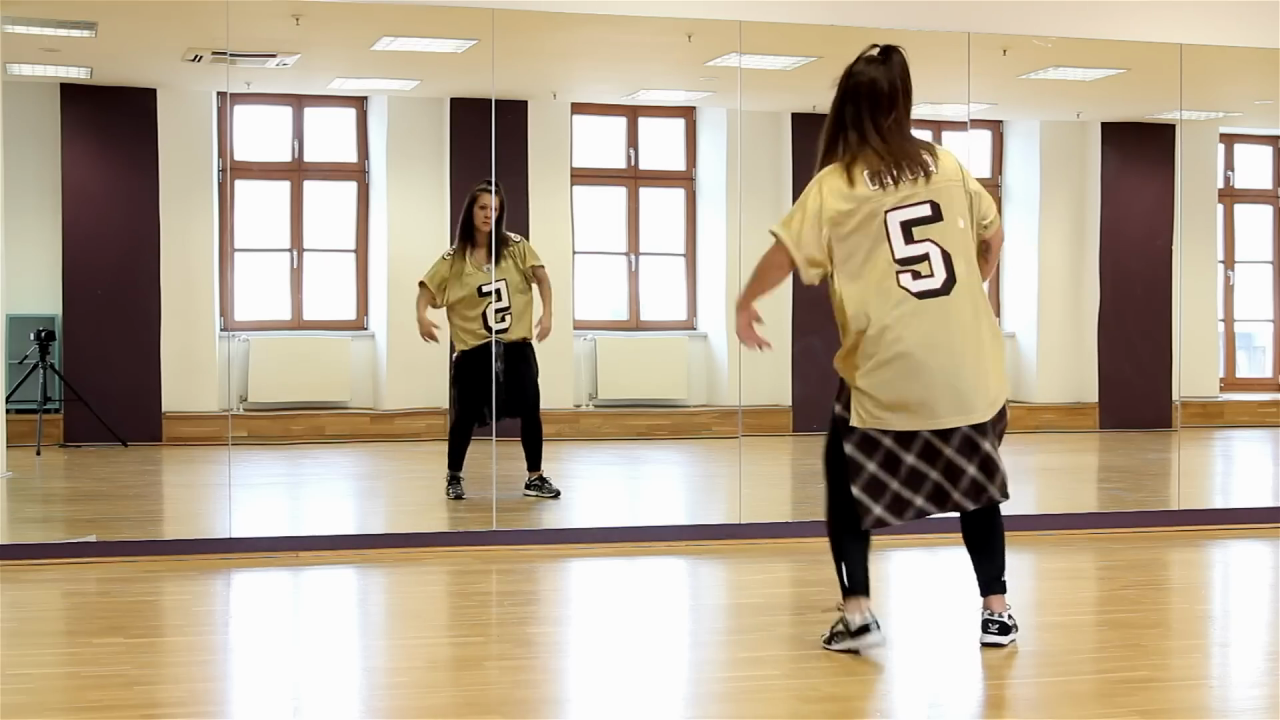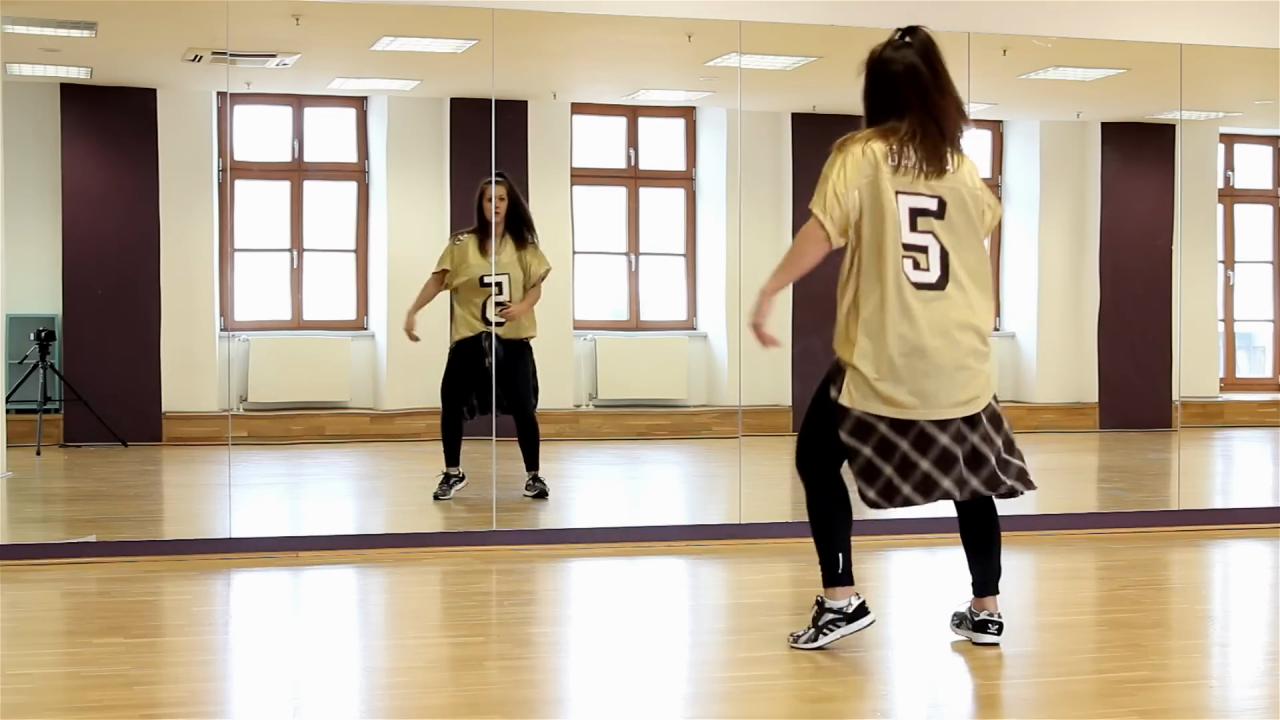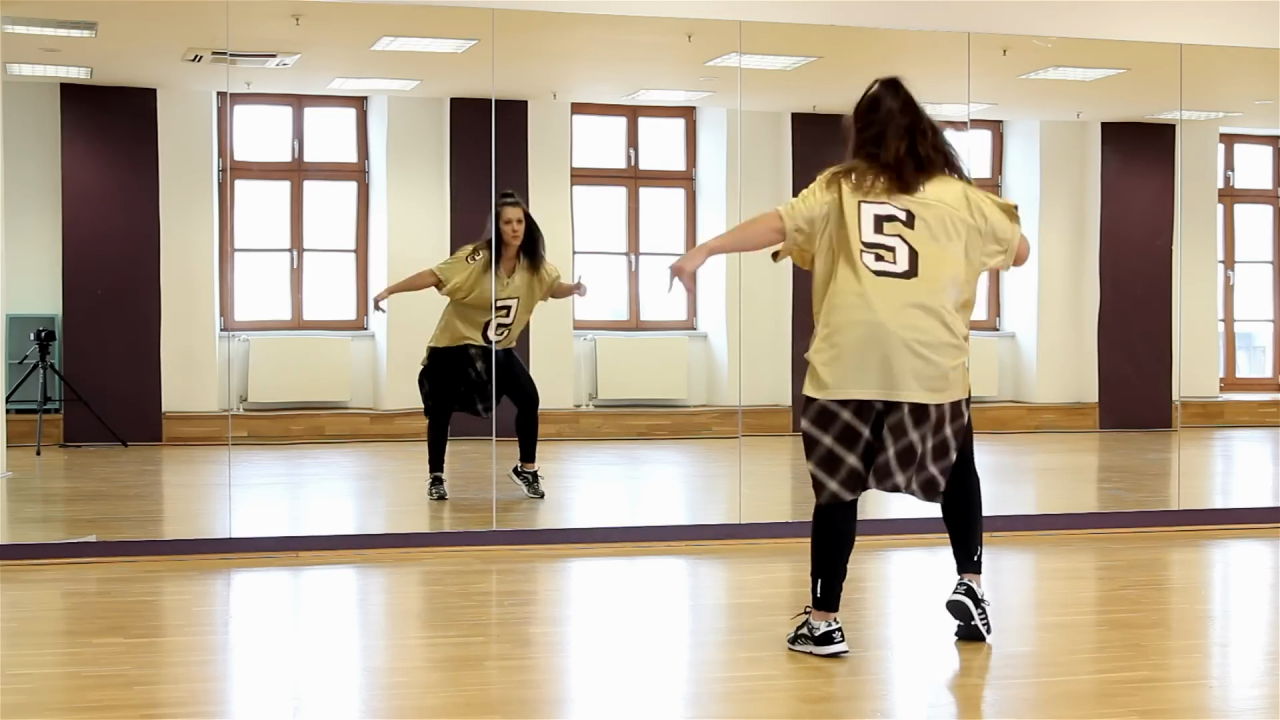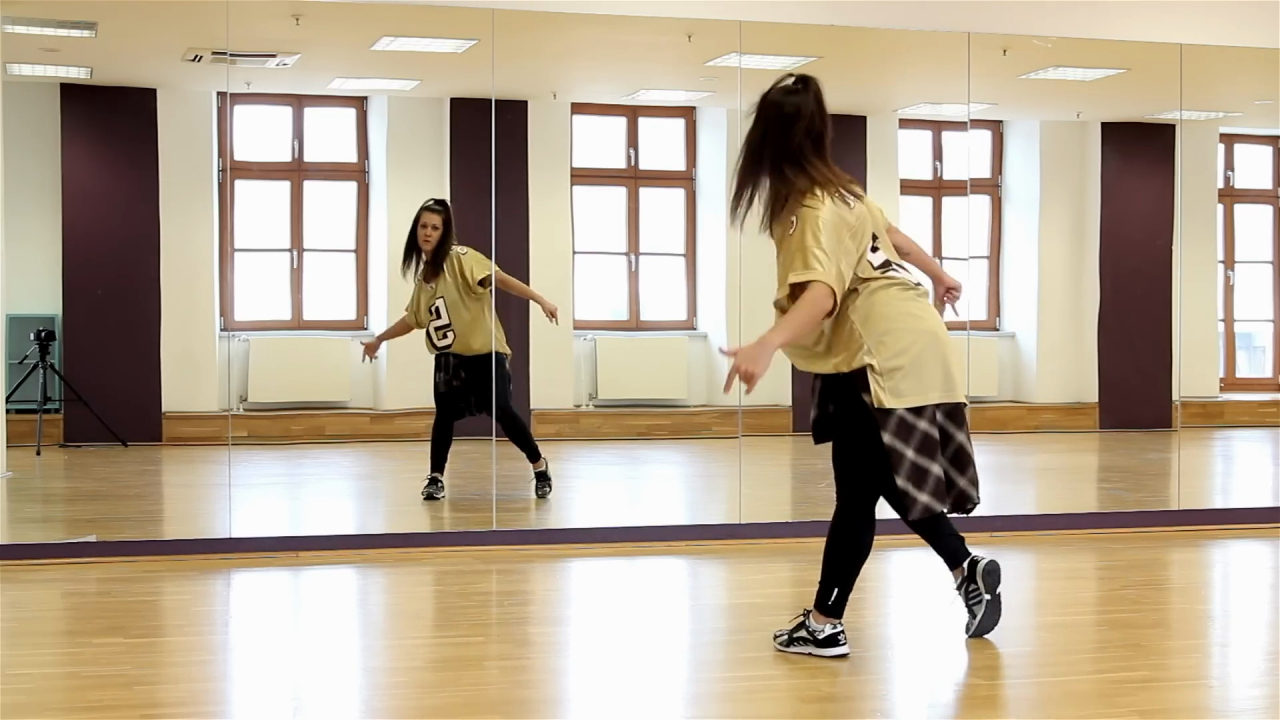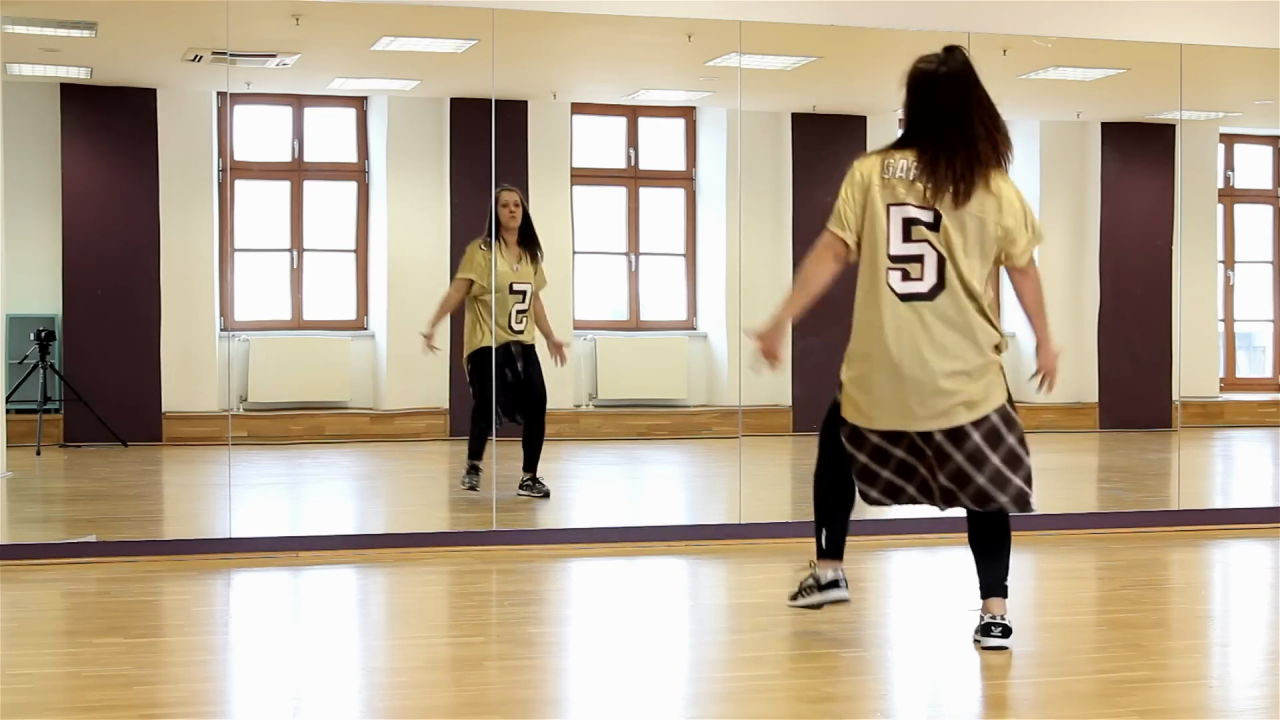
dt=1s
person 1, frame 1
left shoulder: (837, 181)
right shoulder: (944, 163)
left elbow: (787, 255)
right elbow: (992, 238)
left wrist: (746, 303)
left hip: (888, 367)
right hip: (966, 363)
left knee: (844, 482)
right knee: (975, 485)
left ankle: (856, 612)
right ankle: (996, 610)
person 1, frame 2
left shoulder: (860, 153)
right shoulder: (963, 168)
left elbow: (823, 234)
left wrist: (767, 294)
left hip: (882, 358)
right hip: (958, 359)
left knee: (816, 460)
right knee: (973, 480)
left ankle: (839, 598)
right ankle: (986, 609)
person 1, frame 3
left shoulder: (840, 184)
right shoulder: (954, 191)
left elbow: (777, 225)
right elbow: (1019, 250)
left wrist: (701, 250)
right wrist: (1005, 239)
left hip: (851, 352)
right hip: (930, 353)
left knee: (837, 486)
right knee: (958, 471)
left ankle: (823, 621)
right ankle: (969, 583)
person 1, frame 4
left shoulder: (812, 211)
right shoulder: (837, 191)
left elbow: (822, 293)
right elbow: (891, 234)
left wrist: (766, 345)
left hip: (886, 357)
right hip: (915, 346)
left knee: (857, 495)
right knee: (901, 484)
left ankle: (824, 624)
right ankle: (968, 570)
person 1, frame 5
left shoulder: (870, 171)
right shoulder: (993, 186)
left elbow: (831, 254)
right elbow: (1024, 270)
left wrist: (781, 321)
right wrist: (1045, 341)
left hip: (879, 365)
right hip: (964, 369)
left knee: (837, 451)
right knee: (985, 488)
left ankle: (827, 570)
right ankle: (995, 613)
person 2, frame 1
left shoulder: (515, 246)
right shoulder: (455, 257)
left elbow: (541, 276)
right elbow: (427, 288)
left wrist: (547, 314)
right wrist: (421, 315)
left hip: (516, 345)
right hip: (474, 347)
left knee: (529, 408)
right knee: (464, 413)
left ankle: (535, 477)
right ankle: (454, 476)
person 2, frame 2
left shoulder: (524, 244)
right shoulder: (463, 243)
left elbow: (536, 285)
right elbow: (439, 280)
left wrist: (523, 305)
right wrist: (412, 312)
left hip: (513, 340)
right hip: (471, 339)
left knee: (524, 408)
right knee: (452, 403)
left ankle: (533, 477)
right ankle: (453, 473)
person 2, frame 3
left shoulder: (533, 262)
right shoulder: (476, 257)
left elbow: (552, 287)
right elbow: (433, 276)
left wrist: (573, 289)
right wrist: (388, 291)
left hip: (499, 348)
right hip: (456, 345)
left knee: (529, 399)
right knee: (441, 409)
left ankle: (527, 469)
right ankle: (436, 477)
person 2, frame 4
left shoulder: (459, 258)
right shoulder: (423, 274)
left elbow: (500, 278)
right elbow: (413, 319)
left wrist: (541, 300)
right wrist: (379, 339)
left hip: (484, 351)
right hip: (448, 356)
left knee: (503, 411)
right knee: (444, 414)
left ankle: (539, 466)
right ankle: (436, 478)
person 2, frame 5
left shoulder: (531, 254)
right shoulder: (481, 249)
right elbow: (457, 292)
left wrist: (550, 338)
right wrist: (433, 326)
left hip: (522, 344)
right hip: (485, 343)
left knee: (536, 406)
right knee: (486, 404)
left ankle: (529, 477)
right ankle: (473, 467)
